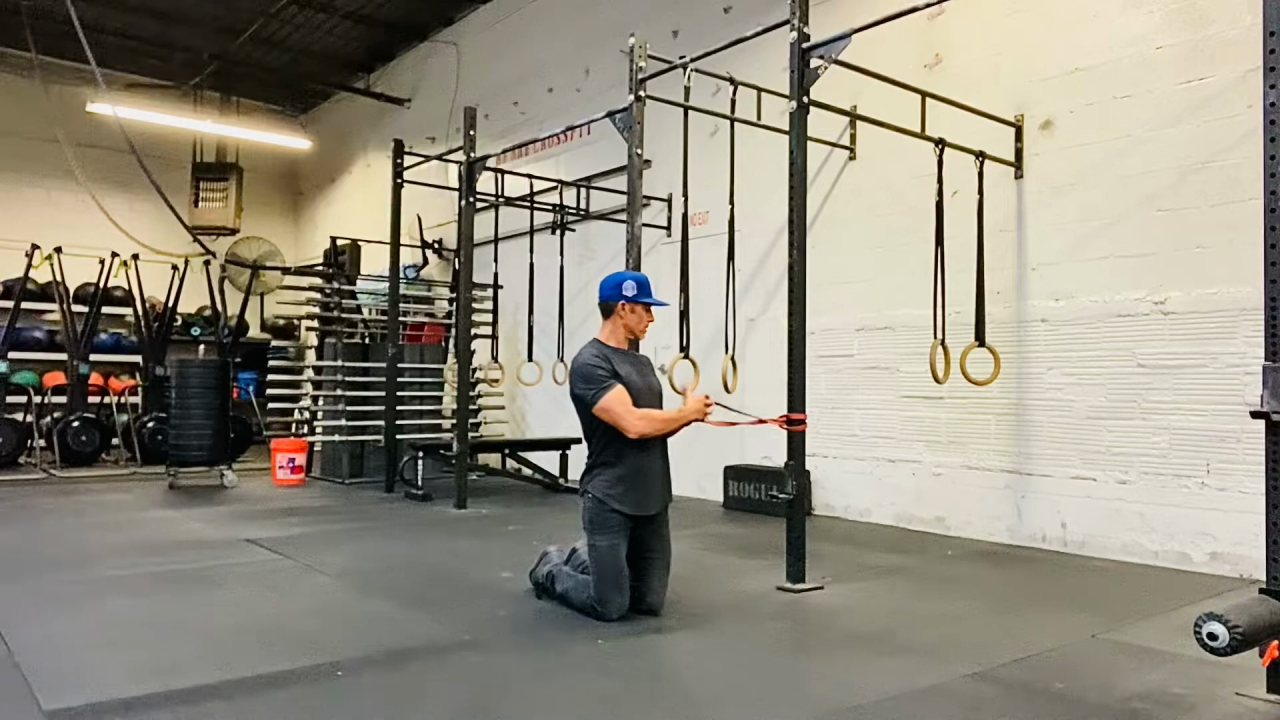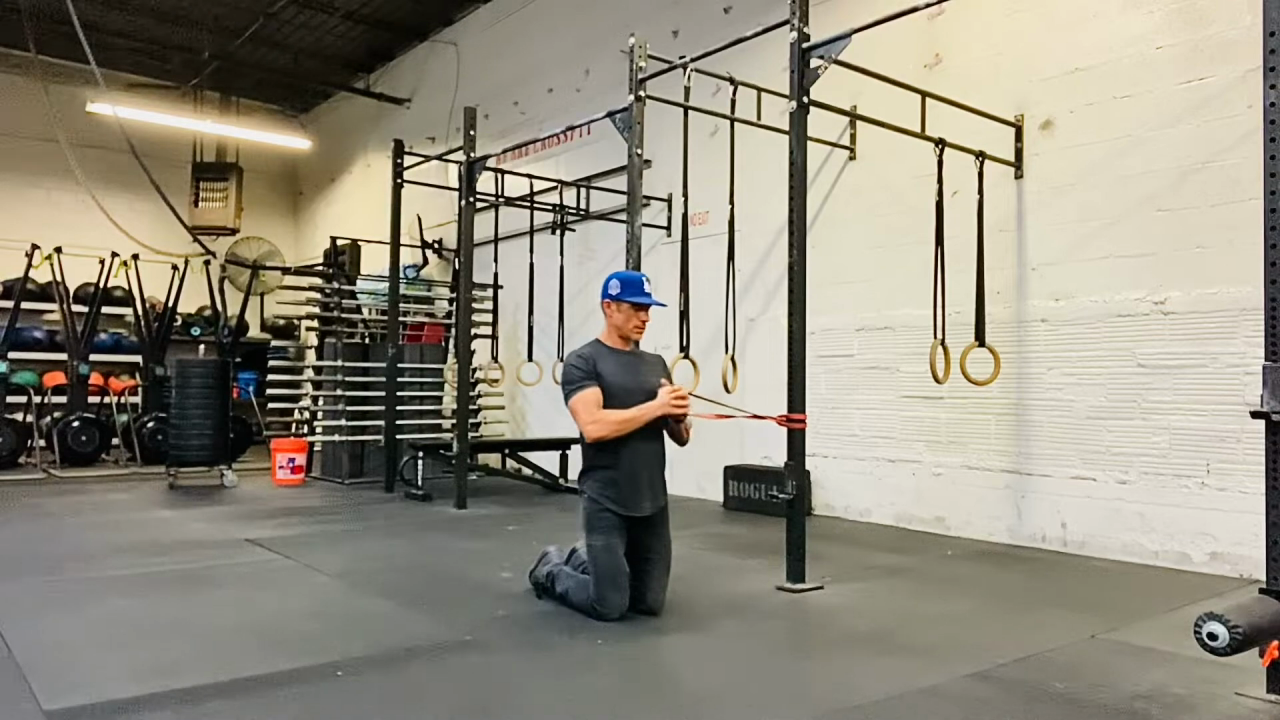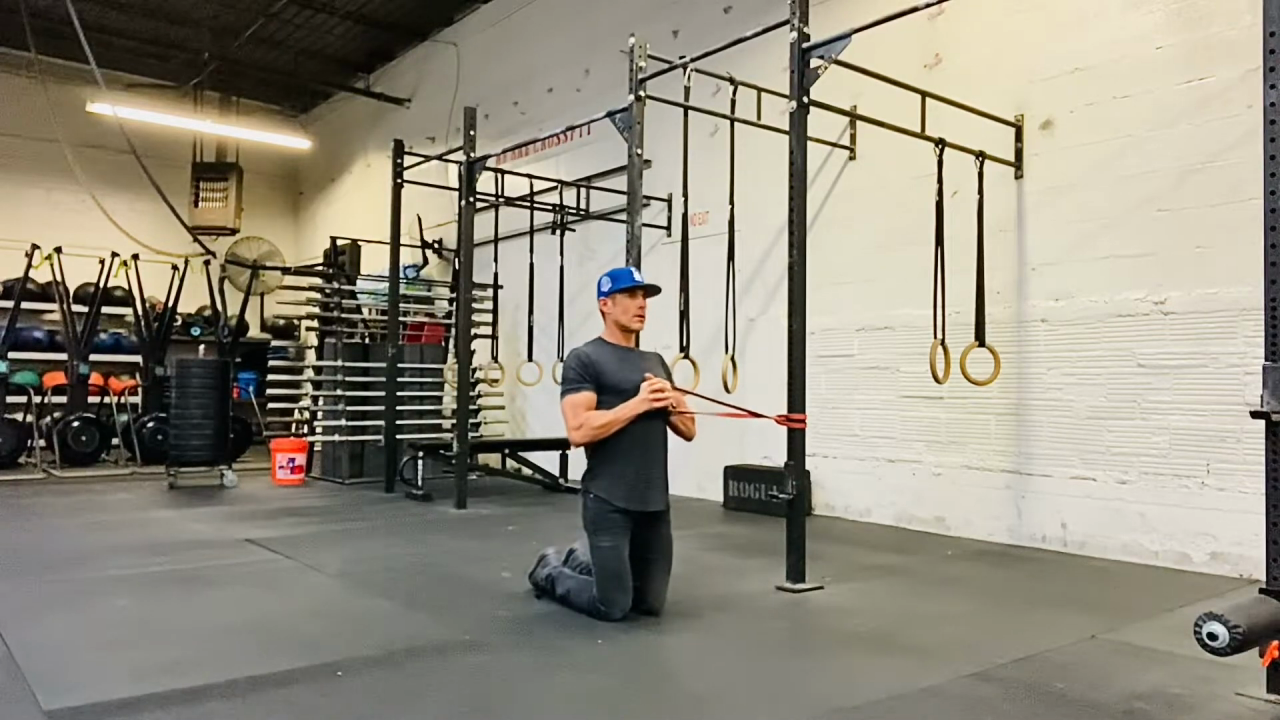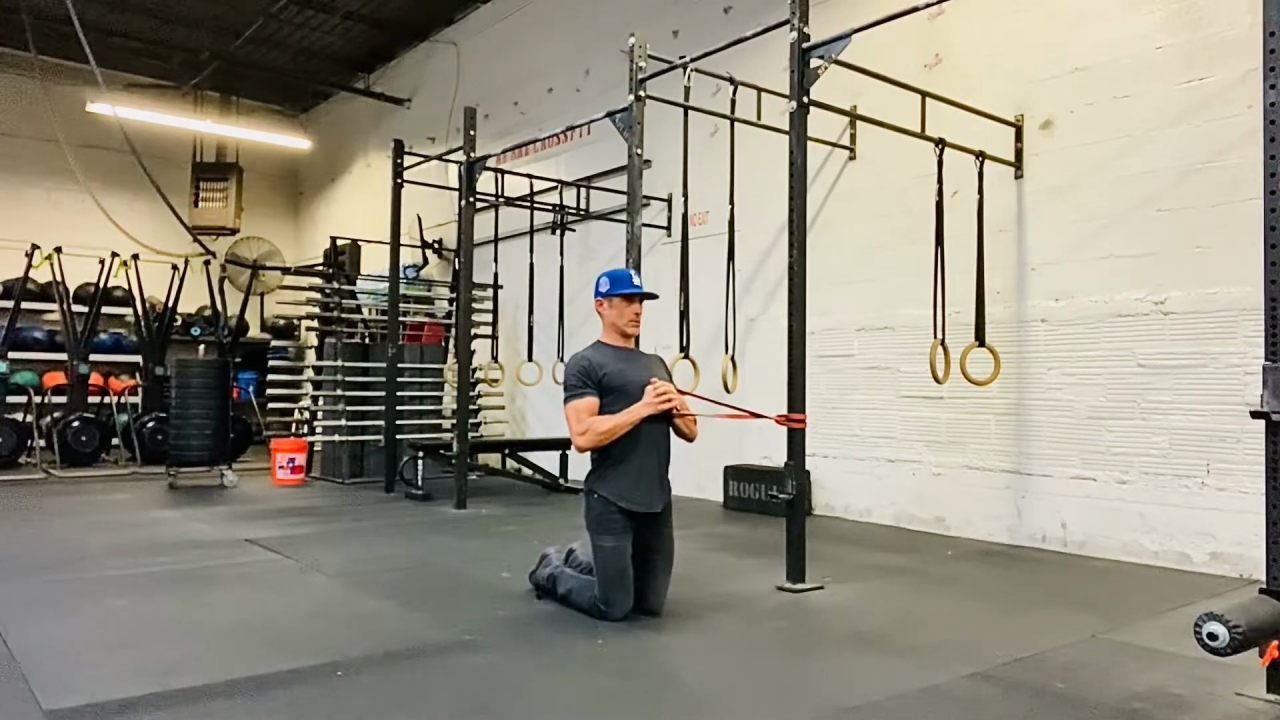
dt=1s
person 1, frame 1
left shoulder: (642, 363)
right shoulder: (590, 363)
right elbow: (634, 425)
left wrist: (688, 416)
right wrist: (688, 412)
left hip: (651, 499)
right hip: (609, 502)
left knee: (649, 603)
right knee: (611, 607)
left ankle: (582, 561)
right ankle: (550, 570)
person 1, frame 2
left shoulder: (655, 364)
right shoulder: (583, 362)
left elbow: (681, 436)
right elbow: (593, 427)
left wrist: (678, 413)
right wrist: (654, 407)
left hip: (652, 500)
right hip: (606, 501)
left knee: (649, 603)
right knee: (610, 606)
left ankle: (583, 560)
right ankle: (550, 570)
person 1, frame 3
left shoulder: (655, 362)
right shoulder: (584, 359)
left elbow: (688, 429)
right elbow: (578, 431)
left wrist: (669, 402)
right wrist: (639, 403)
left hip: (654, 500)
right hip: (608, 501)
left knee: (650, 603)
right knee: (613, 607)
left ankle: (581, 560)
right ankle: (550, 572)
person 1, frame 4
left shoulder: (655, 364)
right shoulder: (586, 363)
left elbow: (690, 432)
right elbow: (583, 436)
left wrist: (675, 404)
right wrist: (643, 408)
left hip: (657, 500)
right hip: (612, 502)
left knee: (650, 604)
right knee: (614, 607)
left ankle: (581, 560)
right ankle: (551, 571)
